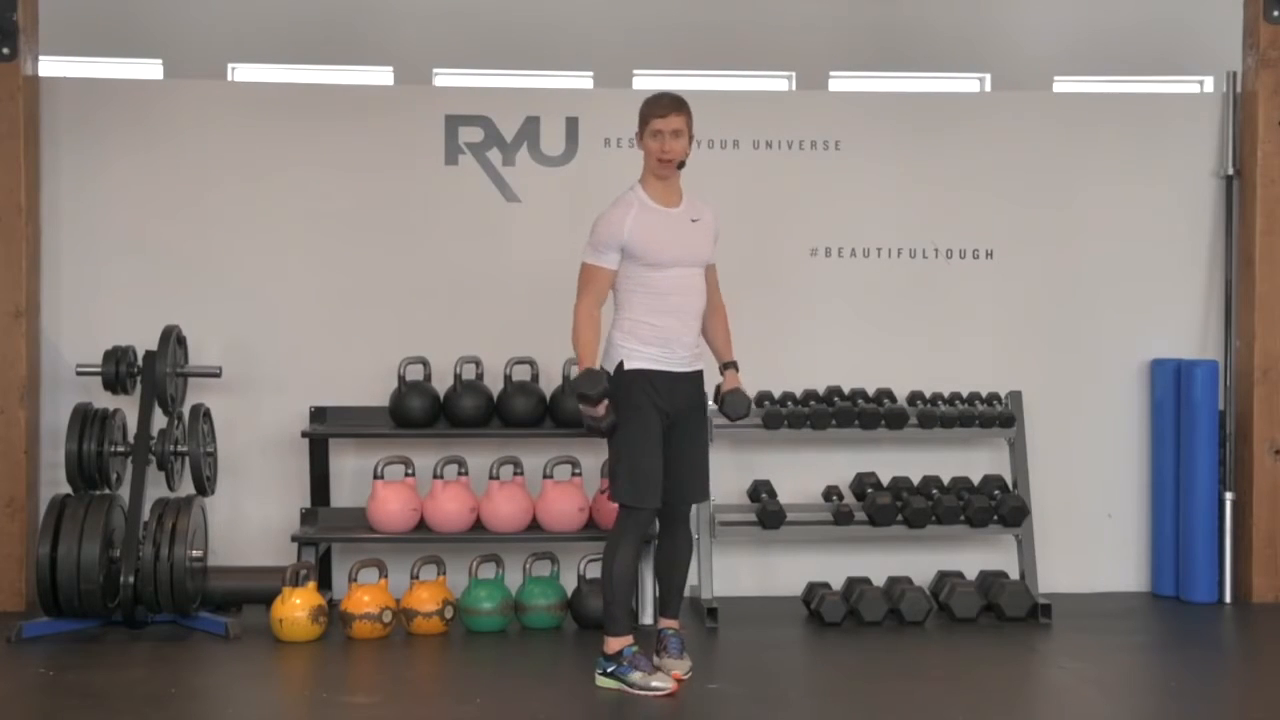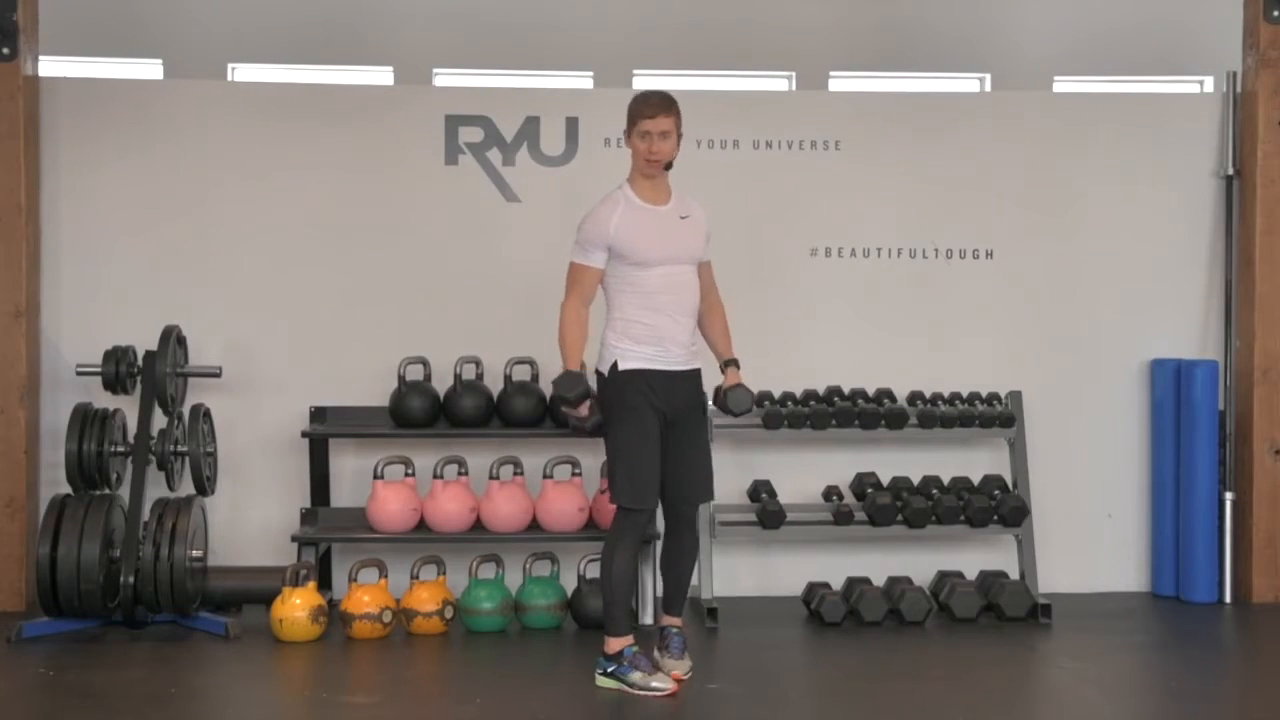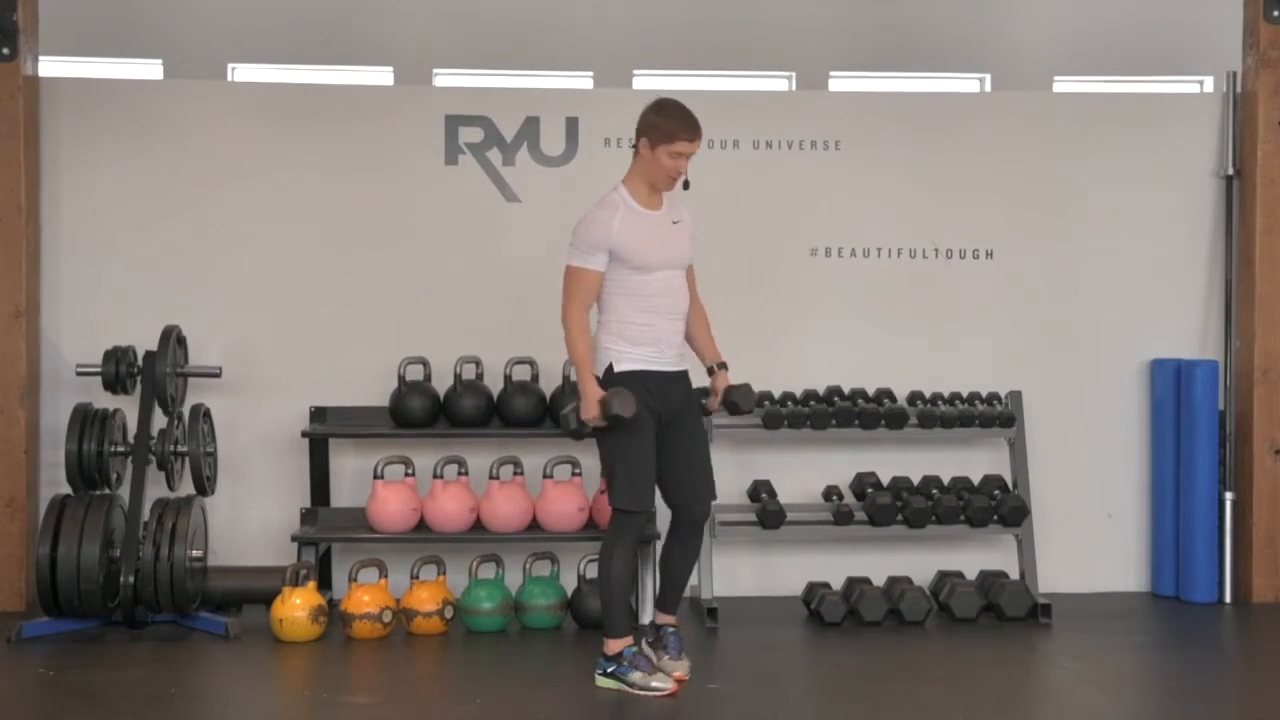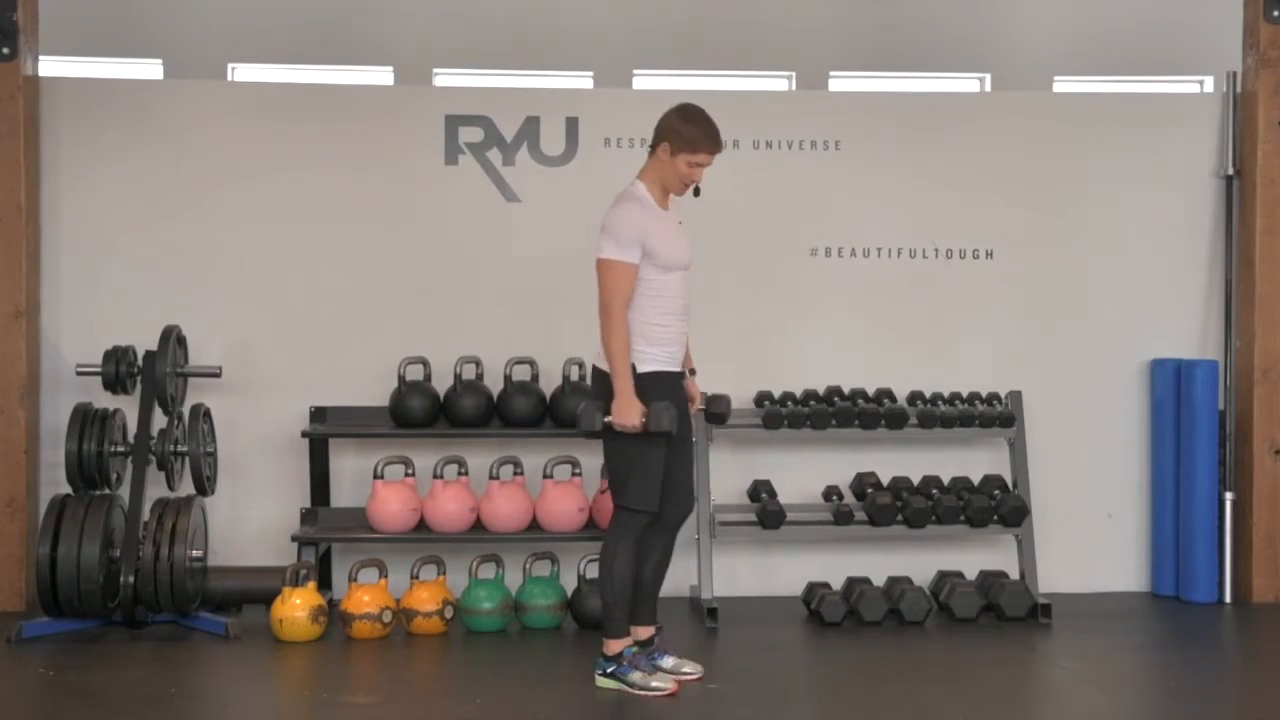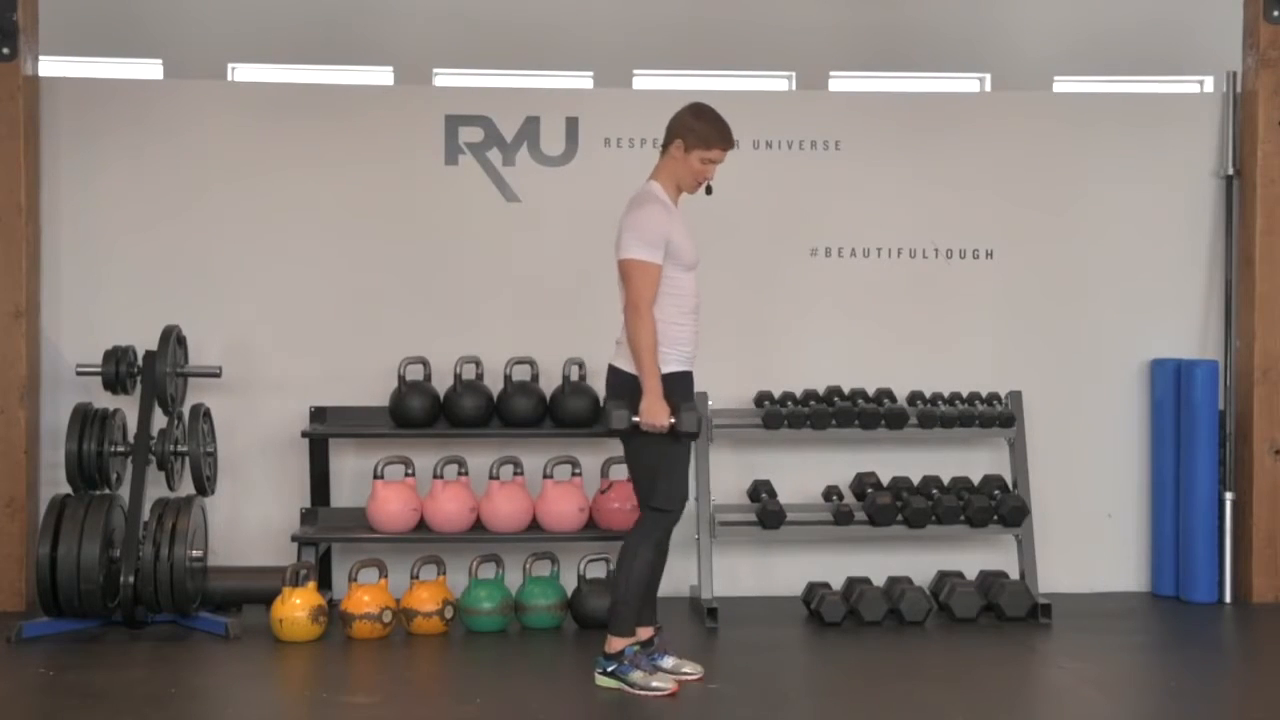
dt=0.3s
person 1, frame 1
left shoulder: (703, 217)
right shoulder: (620, 218)
right elbow: (588, 305)
left wrist: (728, 364)
left hip: (688, 381)
right hip: (636, 379)
left knee: (678, 512)
right knee: (637, 513)
left ankle: (668, 628)
right ankle: (616, 652)
person 1, frame 2
left shoulder: (694, 216)
right shoulder: (607, 217)
right elbow: (576, 304)
left wrist: (729, 362)
right wrist: (573, 378)
left hip: (685, 380)
right hip: (631, 379)
left knee: (684, 511)
right knee: (634, 514)
left ankle: (671, 627)
right ankle: (615, 653)
person 1, frame 3
left shoulder: (680, 218)
right shoulder: (605, 219)
right elbow: (576, 309)
left wrist: (716, 366)
right wrist: (587, 385)
left hip: (676, 381)
right hip: (626, 382)
left knee: (694, 507)
right knee: (631, 516)
left ankle: (664, 625)
right ankle: (616, 653)
person 1, frame 4
left shoulder: (667, 215)
right shoulder: (629, 214)
right elbow: (612, 310)
left wrist: (688, 375)
right wrist: (624, 392)
left hip: (665, 381)
right hip: (634, 384)
left knee: (671, 510)
right knee: (634, 516)
left ankle: (644, 636)
right ankle: (614, 654)
person 1, frame 5
left shoulder: (665, 211)
right shoulder: (650, 212)
right elbow: (639, 310)
right wrist: (652, 392)
left hip: (668, 380)
right hip: (650, 383)
left knee: (664, 512)
right knee: (657, 514)
left ankle: (643, 639)
right ankle: (616, 652)
